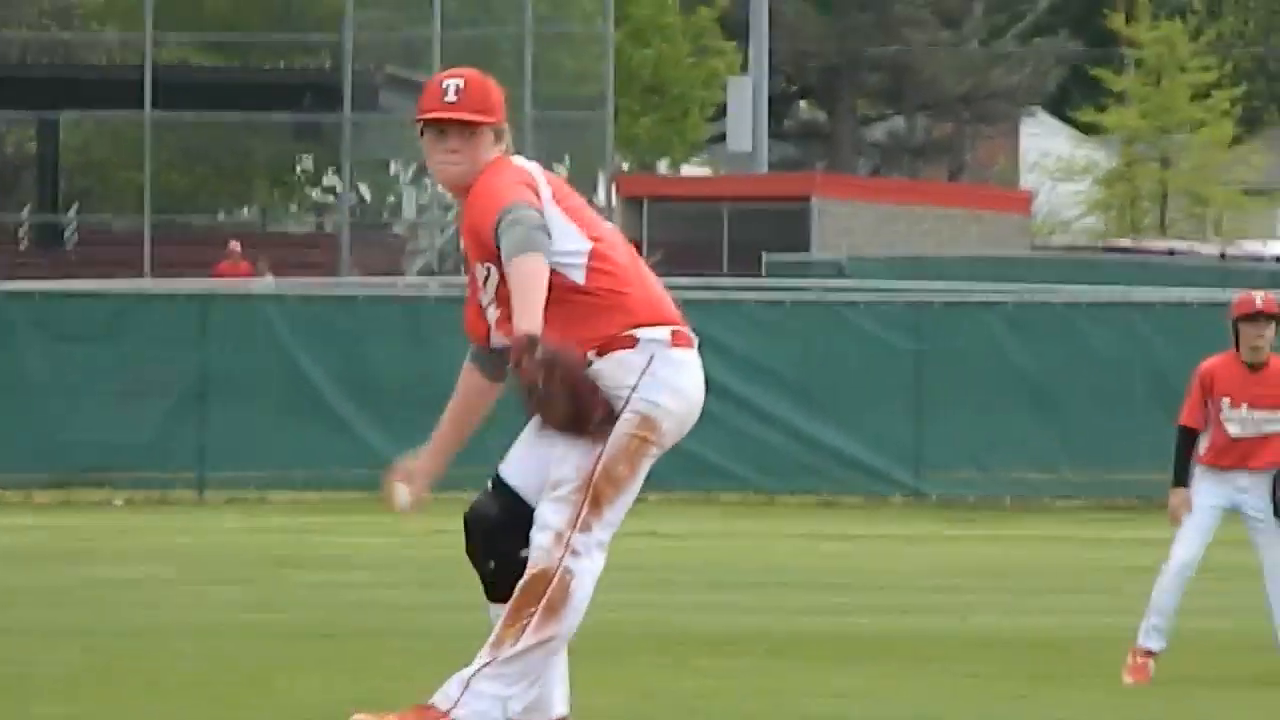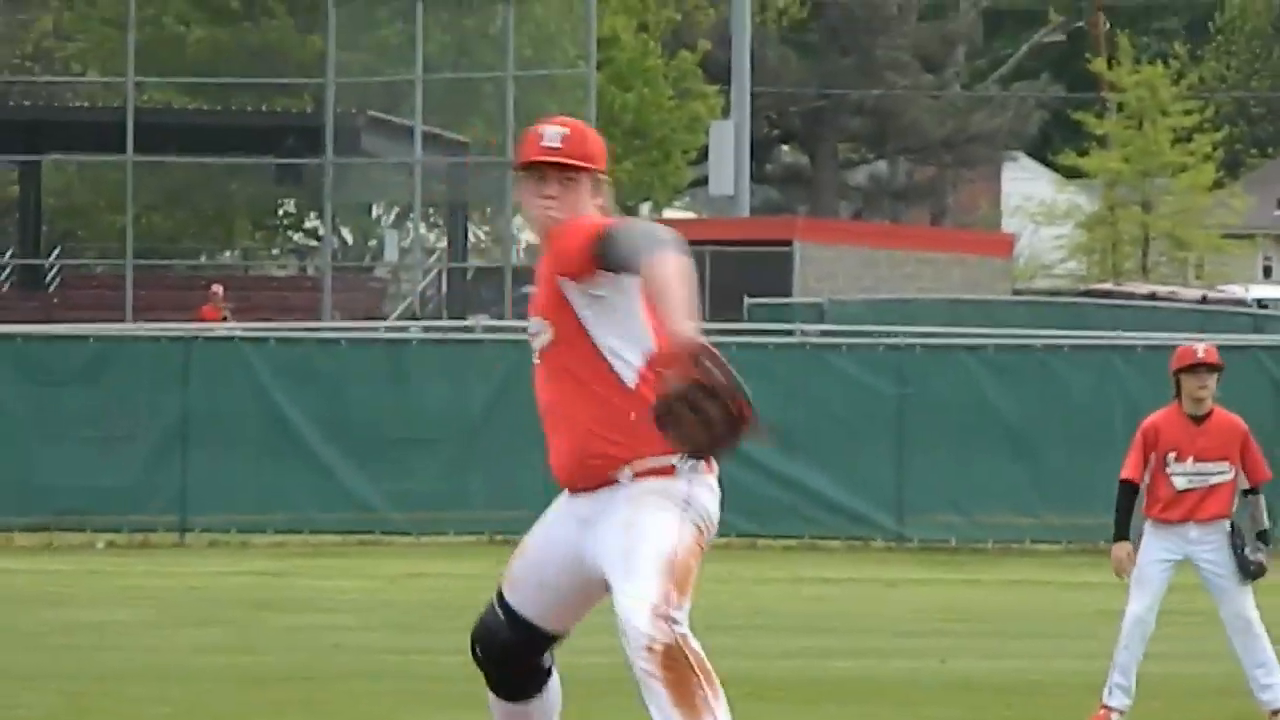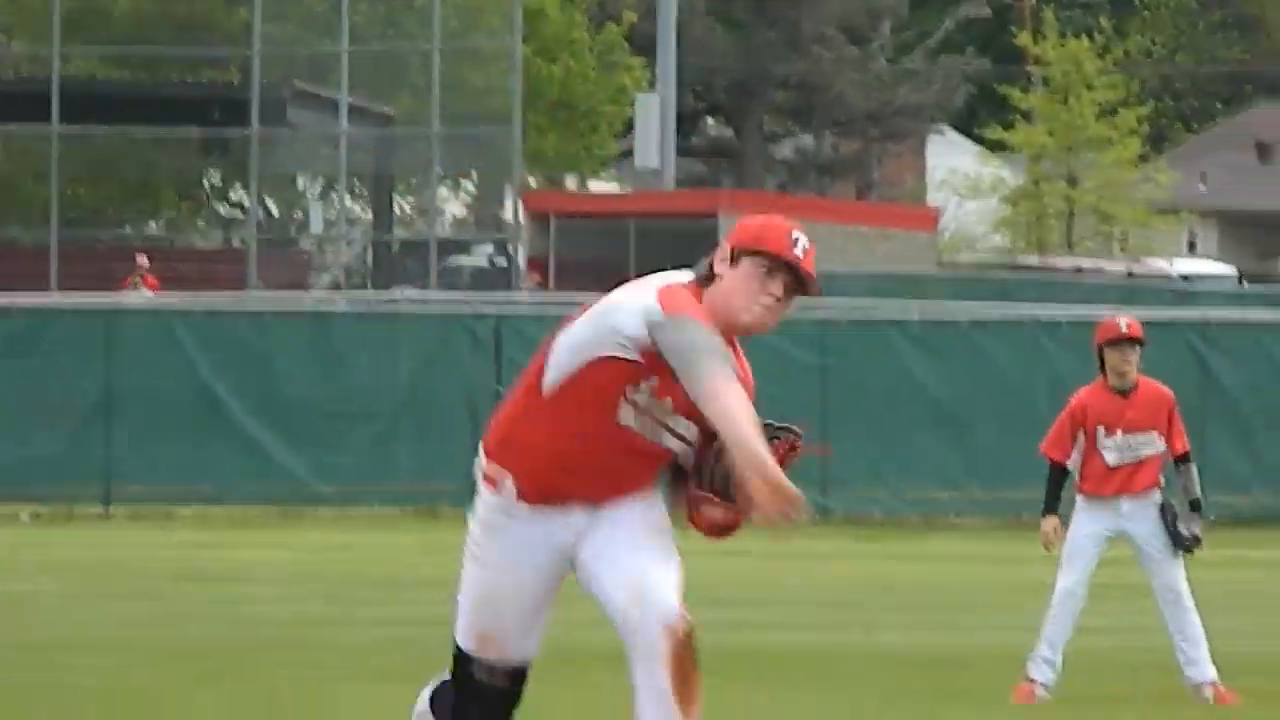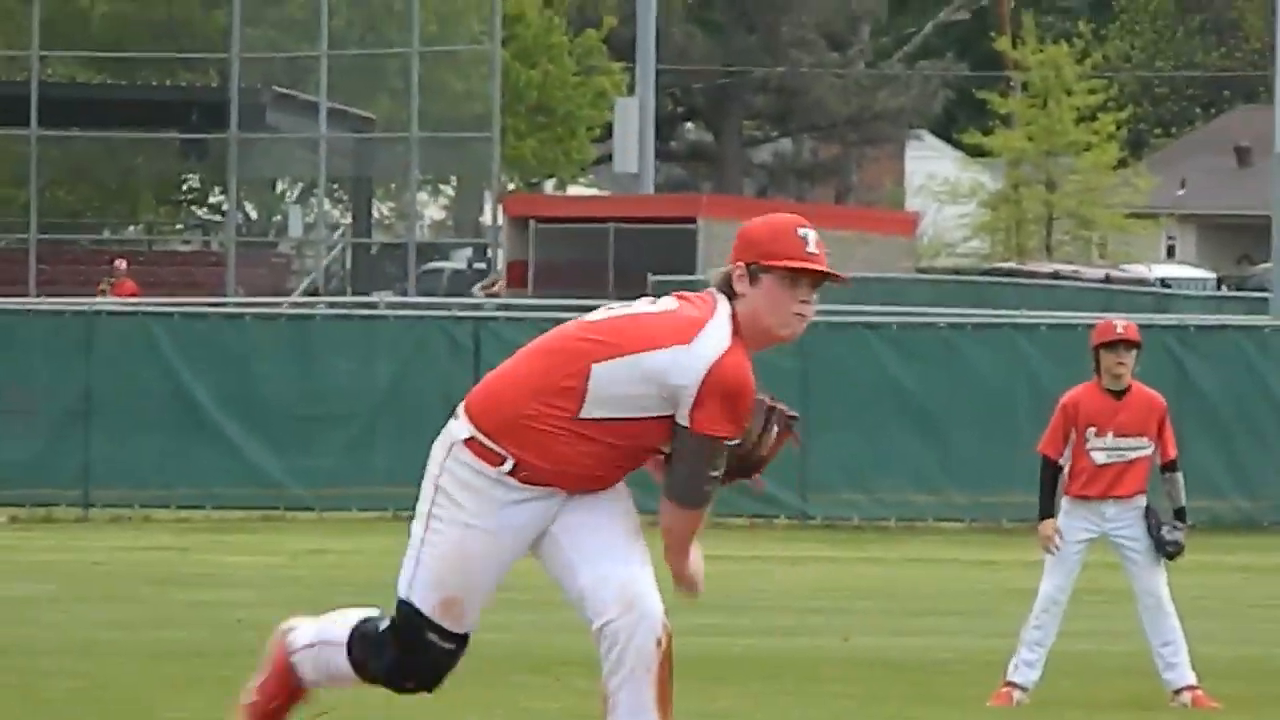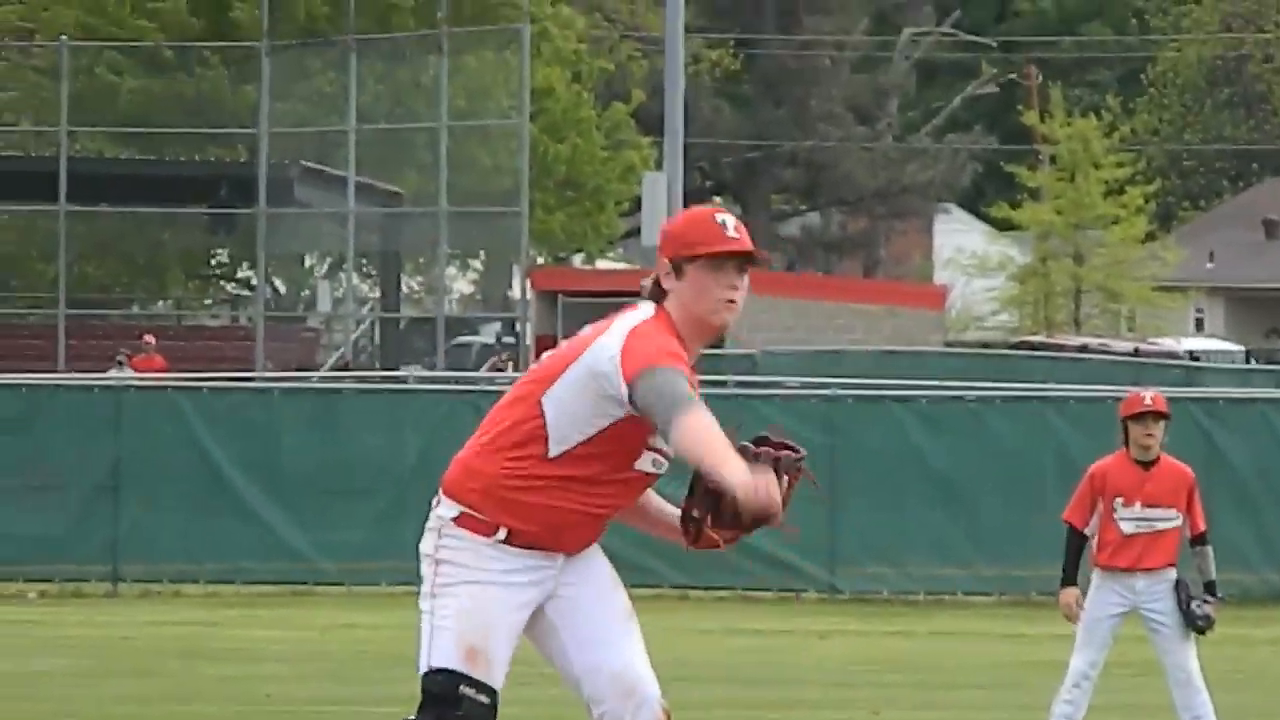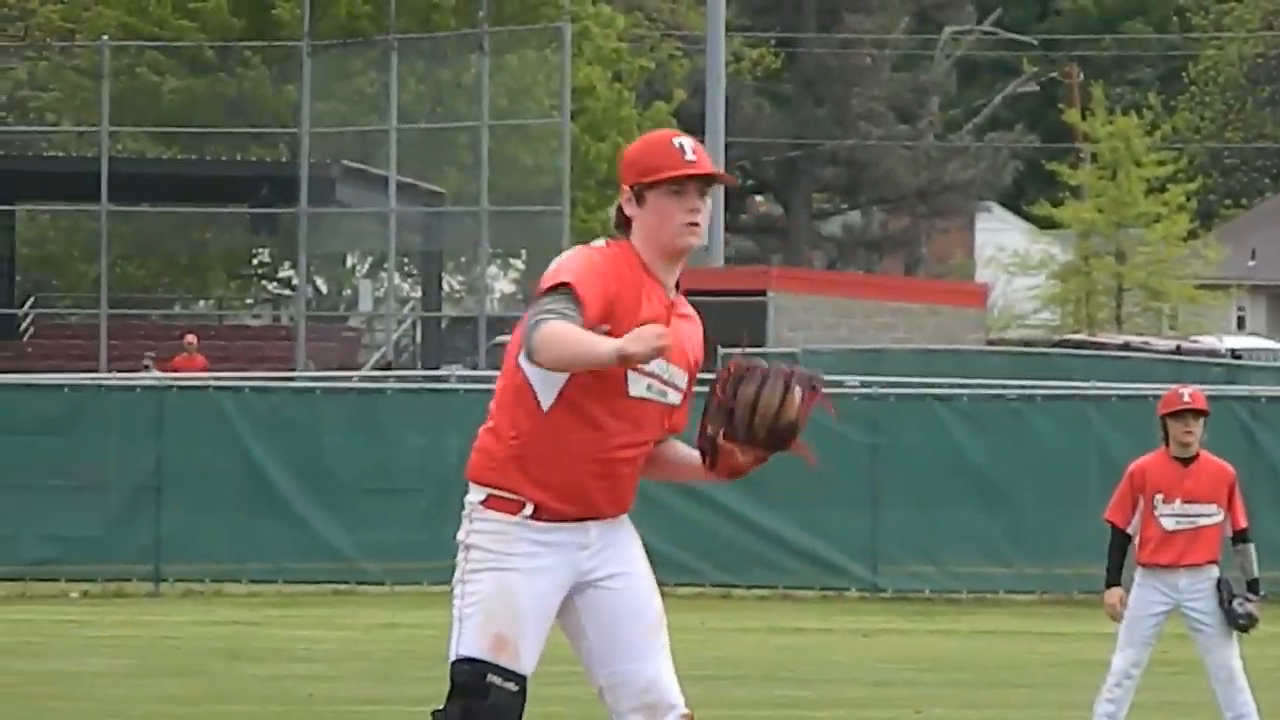
dt=0.3s
person 1, frame 1
left shoulder: (501, 184)
right shoulder: (482, 244)
left elbow: (530, 237)
right elbow: (489, 355)
left wrist: (527, 335)
right wrist: (435, 456)
left hip: (643, 366)
right hip: (609, 379)
left knee: (567, 542)
right knee: (496, 527)
person 1, frame 2
left shoulder: (575, 238)
right shoulder: (554, 270)
left elbow: (651, 242)
left wrist: (680, 337)
left hip: (658, 495)
right hip: (584, 505)
left knee: (652, 627)
right knee: (502, 644)
person 1, frame 3
left shoulder: (735, 377)
right shoulder: (665, 301)
right elbow: (696, 355)
left wrist: (728, 496)
right wrist: (756, 461)
left hip: (622, 502)
right hip: (521, 500)
left knee: (660, 618)
person 1, frame 4
left shoulder: (697, 318)
right shoulder: (723, 367)
right elbow: (687, 491)
left wrist: (707, 456)
right wrist: (680, 558)
right hip: (494, 470)
left knee: (639, 620)
right knee: (418, 654)
right ankle: (301, 653)
person 1, frame 5
left shoulder: (667, 357)
right shoulder: (642, 336)
right elbow: (679, 414)
left wrist: (688, 529)
right wrist: (740, 477)
left hip: (568, 555)
right hip: (480, 542)
person 1, frame 6
left shoulder: (687, 327)
right shoulder: (592, 269)
right elbow: (547, 338)
left wrist: (712, 464)
right wrist: (614, 349)
left hip: (607, 534)
right hip: (516, 528)
person 2, frame 1
right shoulder: (1212, 371)
right elbow: (1188, 428)
right wrist: (1179, 485)
right hip: (1212, 479)
right knee: (1182, 562)
right ankle: (1147, 648)
person 2, frame 2
left shoulder: (1234, 428)
right shoulder: (1154, 427)
right elbow: (1130, 482)
right wrist: (1121, 538)
left hip: (1214, 535)
right hip: (1161, 535)
left knee: (1245, 618)
right knee: (1137, 618)
person 2, frame 3
left shoulder: (1162, 398)
right shoulder: (1082, 403)
left elbow: (1181, 456)
right elbow: (1059, 459)
left wrist: (1195, 508)
right wrist: (1049, 513)
left hip: (1146, 507)
right hip: (1093, 508)
left knee: (1175, 592)
right knee: (1067, 592)
left ankle: (1205, 679)
right ankle: (1038, 677)
person 2, frame 4
left shoulder: (1154, 404)
right shoulder: (1074, 402)
left elbow: (1169, 462)
right elbow: (1051, 460)
left wrist: (1180, 516)
right wrist: (1046, 516)
left hip: (1131, 511)
right hip: (1079, 510)
left knee: (1156, 597)
right knee: (1051, 595)
left ankle: (1184, 685)
right ankle: (1017, 682)
person 2, frame 5
left shoulder: (1182, 476)
right shoulder: (1102, 472)
left elbow: (1198, 535)
right elbow: (1077, 529)
left wrist: (1209, 591)
right wrist: (1068, 584)
left hip: (1161, 584)
right hip: (1109, 583)
left knee: (1185, 671)
right knee: (1082, 670)
person 2, frame 6
left shoulder: (1223, 473)
right shoulder: (1142, 471)
left elbow: (1241, 533)
right elbow: (1121, 530)
left wrist: (1253, 588)
right wrist: (1112, 585)
left hip: (1204, 581)
right hip: (1151, 581)
left knee: (1228, 669)
right knee: (1125, 668)
